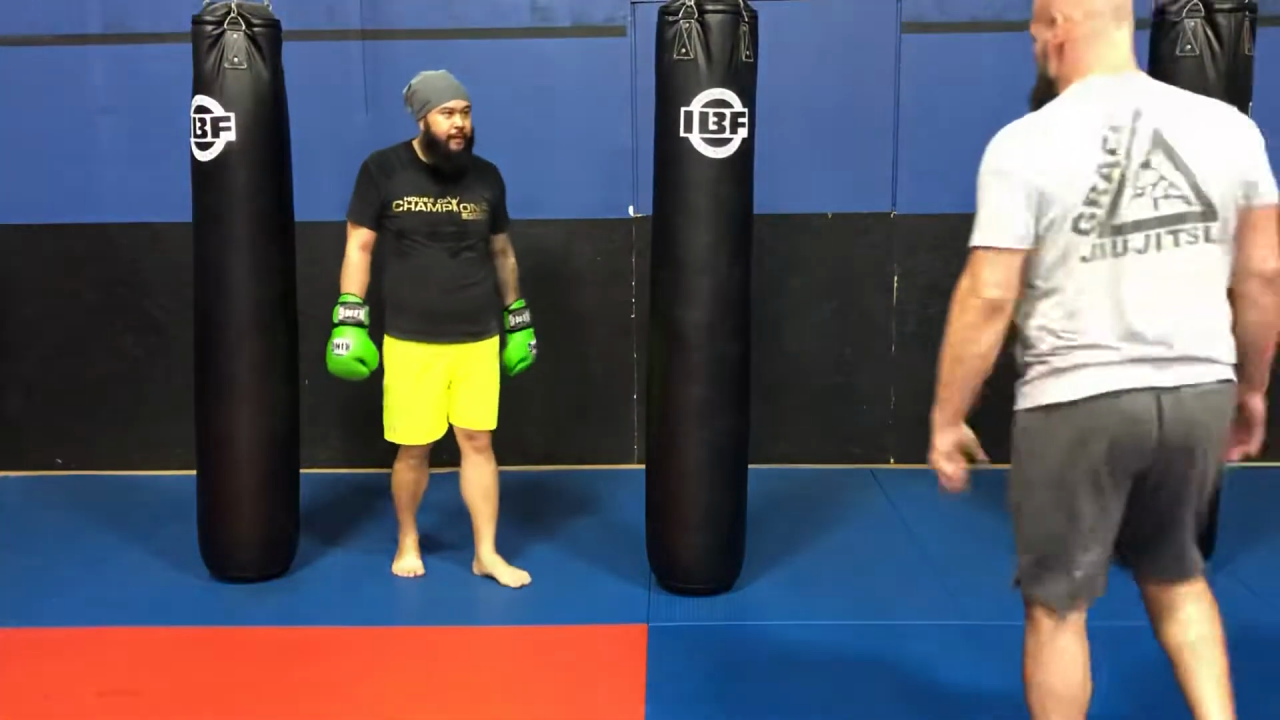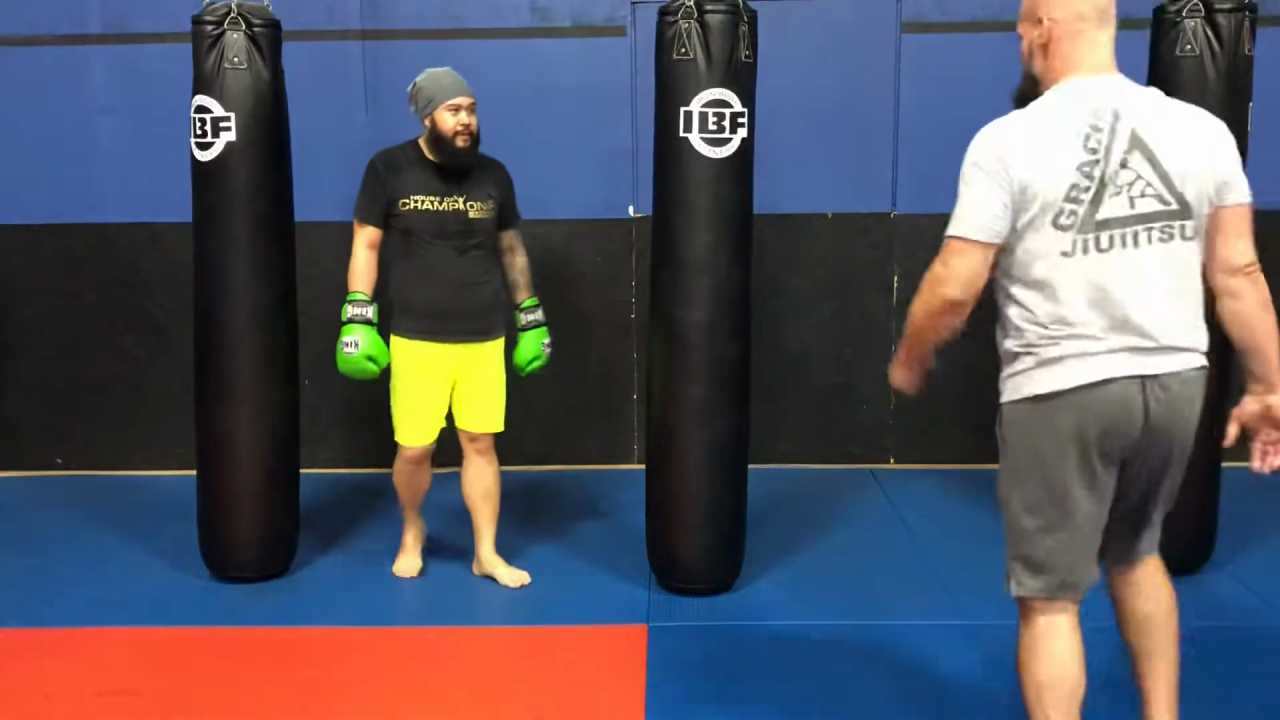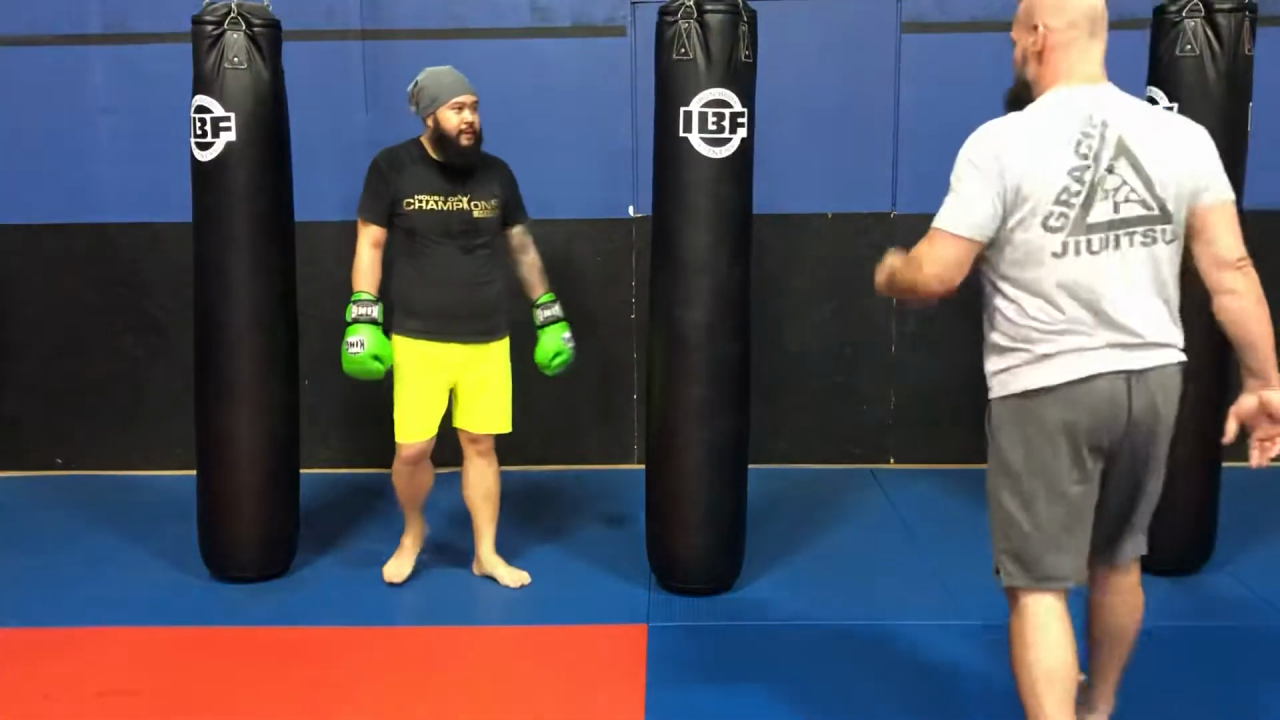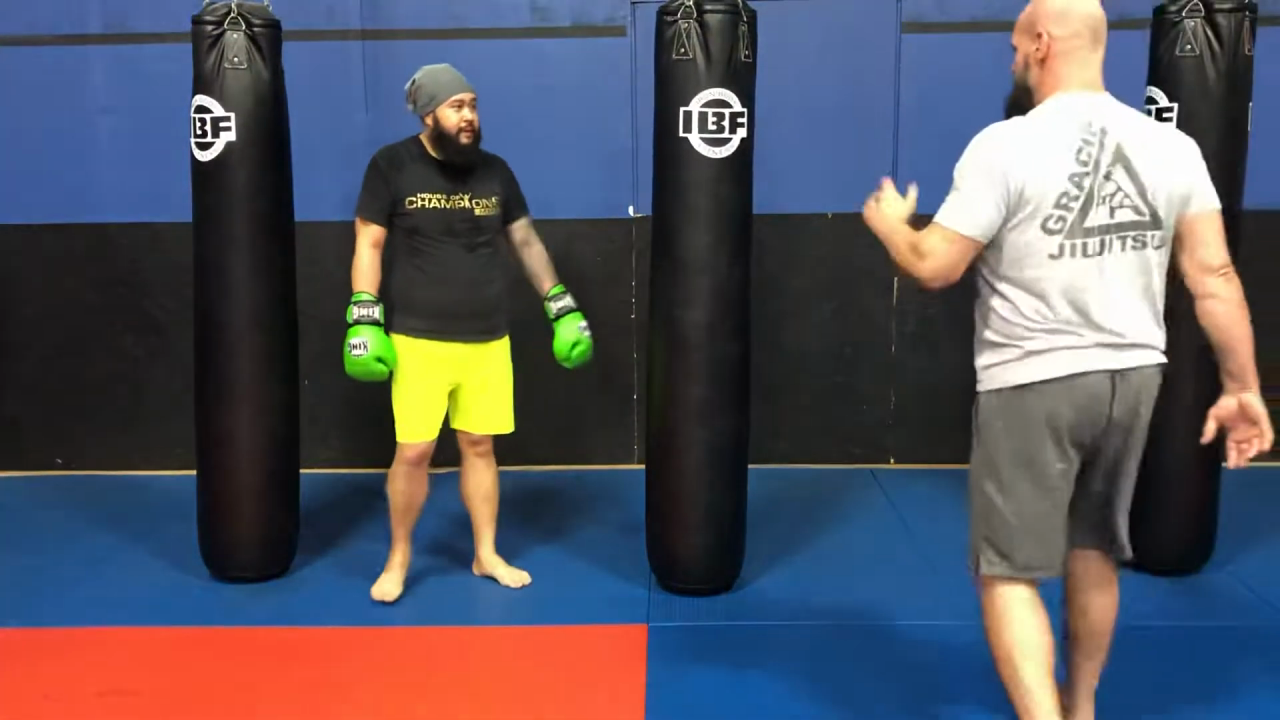
dt=0.1s
person 1, frame 1
left shoulder: (1027, 143)
left elbow: (987, 301)
left wrist: (946, 419)
left hip: (1075, 403)
right hip: (1199, 396)
left knee: (1056, 605)
right knee: (1173, 578)
person 1, frame 2
left shoulder: (1009, 140)
right shoulder: (1201, 129)
left elbow: (953, 288)
left wrist: (908, 360)
left hip: (1059, 394)
right hip: (1174, 385)
left knee: (1047, 599)
right knee: (1135, 556)
person 1, frame 3
left shoulder: (1002, 142)
right shoulder: (1182, 137)
left elbow: (935, 274)
left wrist: (890, 273)
left hip: (1044, 391)
right hip: (1151, 379)
left knee: (1035, 585)
right knee: (1115, 555)
person 1, frame 4
left shoulder: (1005, 144)
right shoulder: (1172, 146)
left elbow: (933, 266)
right elbow: (1213, 275)
left wrist: (890, 227)
left hip: (1031, 387)
right hip: (1131, 379)
left knee: (1008, 576)
right knee: (1093, 555)
person 2, frame 1
left shoulder: (485, 177)
right shoulder: (382, 171)
left elbow: (502, 254)
right elbow: (359, 249)
left wrist: (519, 320)
right wrist: (349, 321)
left hip: (478, 339)
right hip: (410, 341)
left knee: (477, 443)
right knee: (413, 447)
left ankle: (487, 553)
right ankle: (408, 537)
person 2, frame 2
left shoulder: (493, 175)
right shoulder: (388, 169)
left elbow: (512, 251)
right elbow: (366, 247)
left wrist: (532, 318)
right wrist: (358, 319)
left hip: (485, 340)
right hip: (416, 340)
left knee: (480, 444)
right knee: (415, 450)
left ankle: (487, 553)
right ankle: (411, 532)
person 2, frame 3
left shoulder: (495, 173)
right shoulder: (392, 168)
left elbow: (522, 246)
right elbow: (370, 247)
left wrist: (550, 316)
right wrist: (363, 319)
left hip: (488, 340)
right hip: (418, 340)
left knee: (480, 445)
right knee: (414, 448)
left ankle: (486, 554)
right ankle: (412, 532)
person 2, frame 4
left shoulder: (495, 171)
right shoulder: (392, 166)
left elbow: (526, 241)
right elbow: (369, 246)
left wrist: (563, 307)
right wrist: (365, 321)
left hip: (488, 340)
right hip: (418, 340)
left knee: (479, 447)
right knee: (414, 451)
left ankle: (486, 554)
right ankle: (398, 555)
